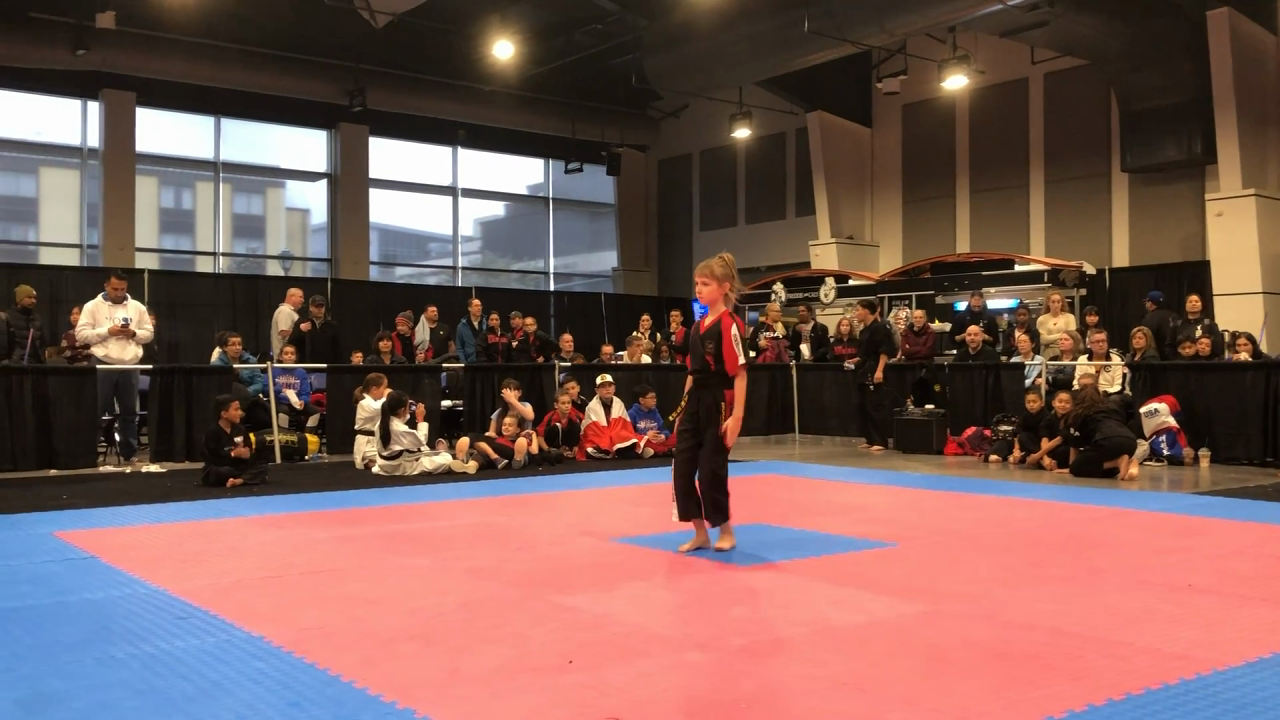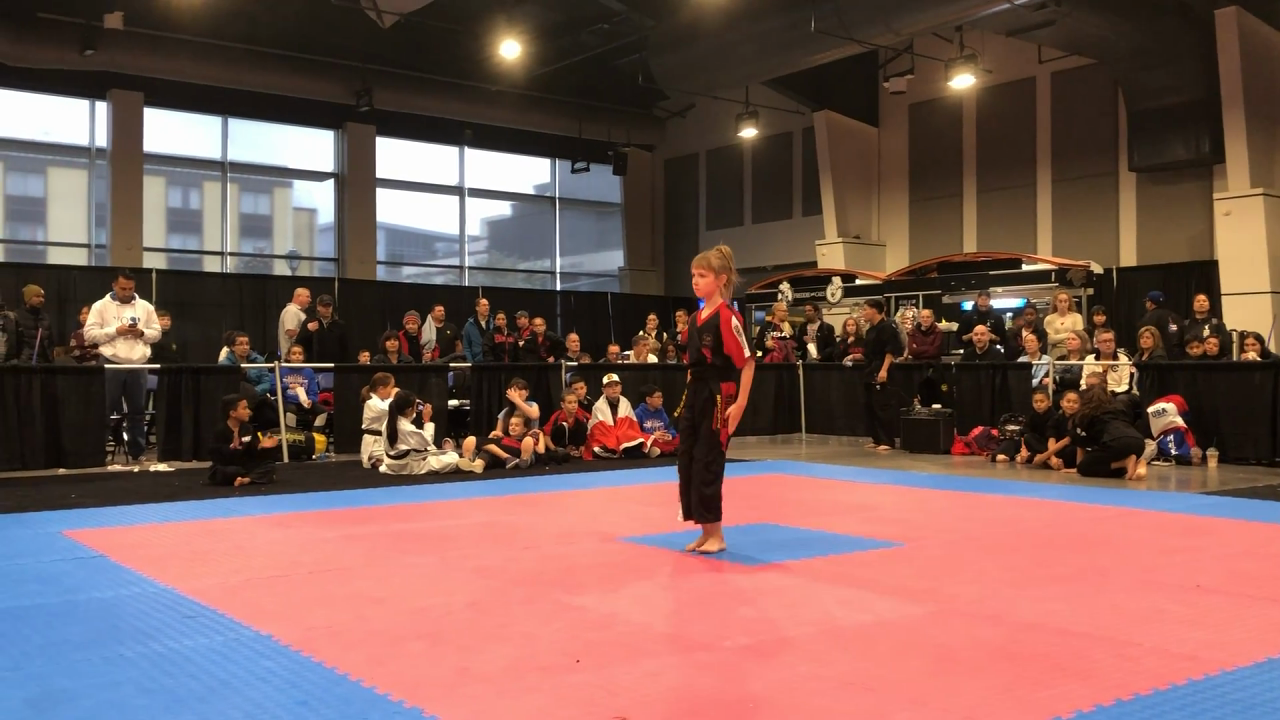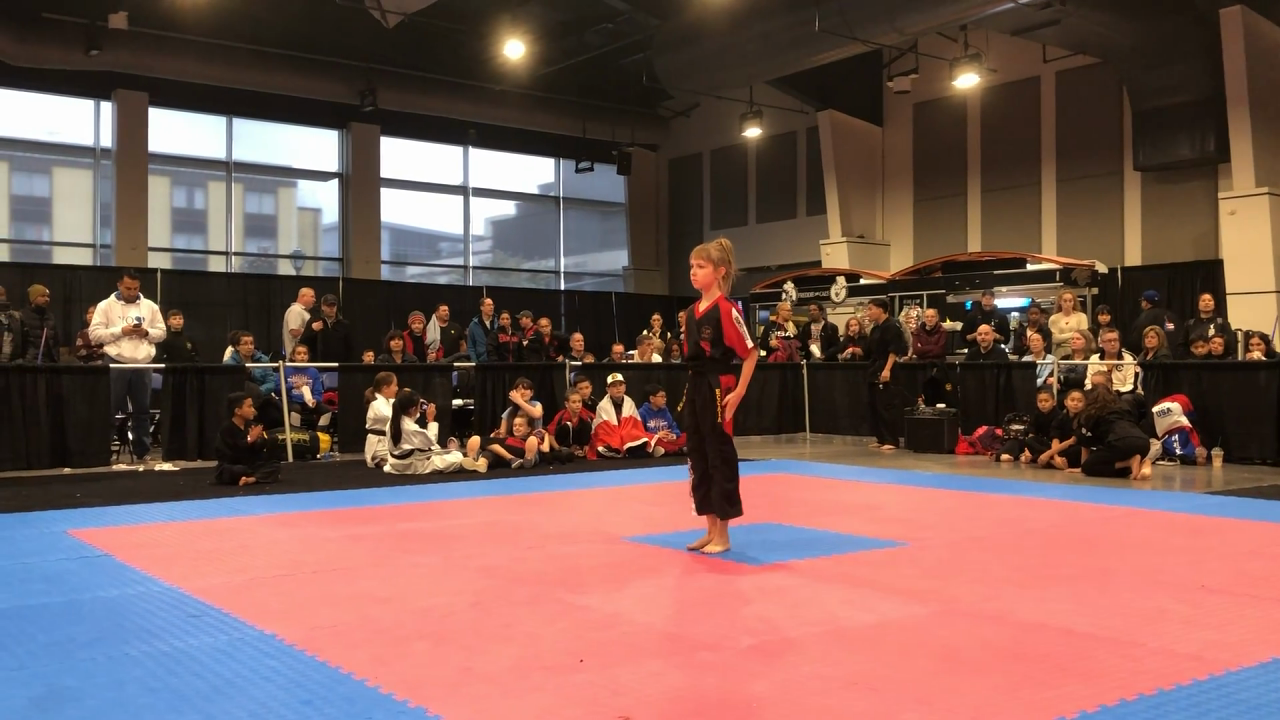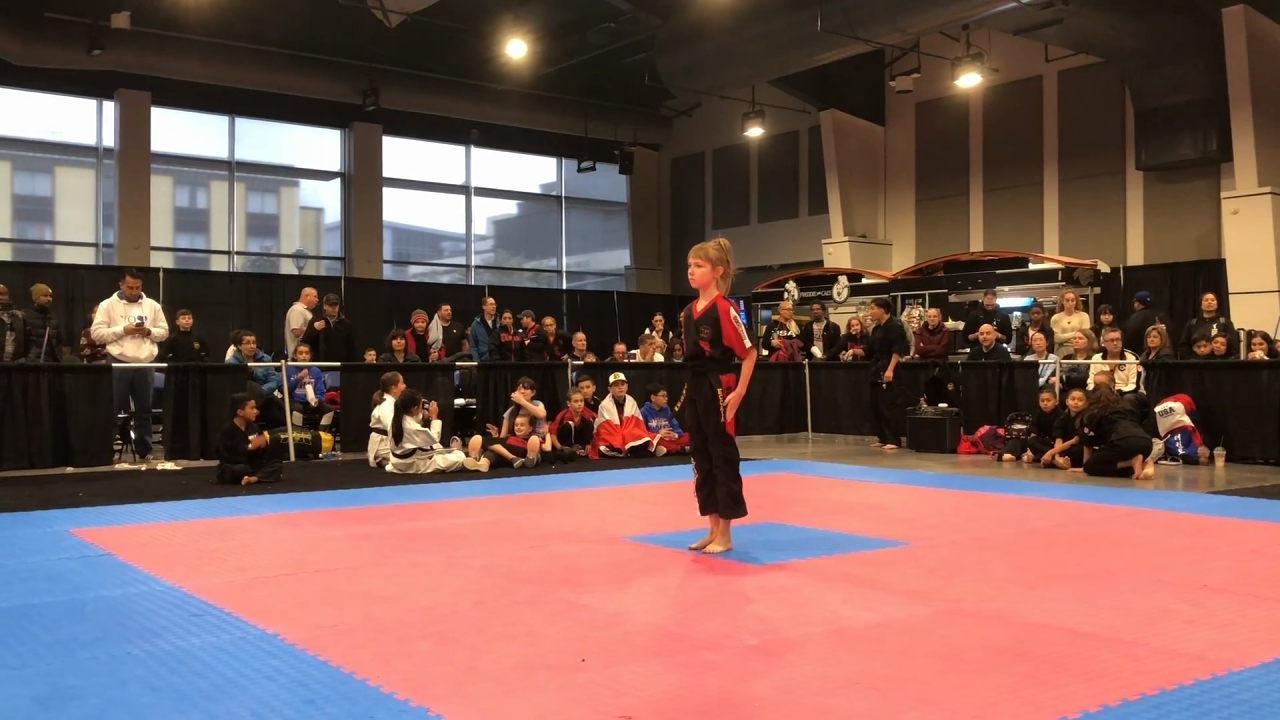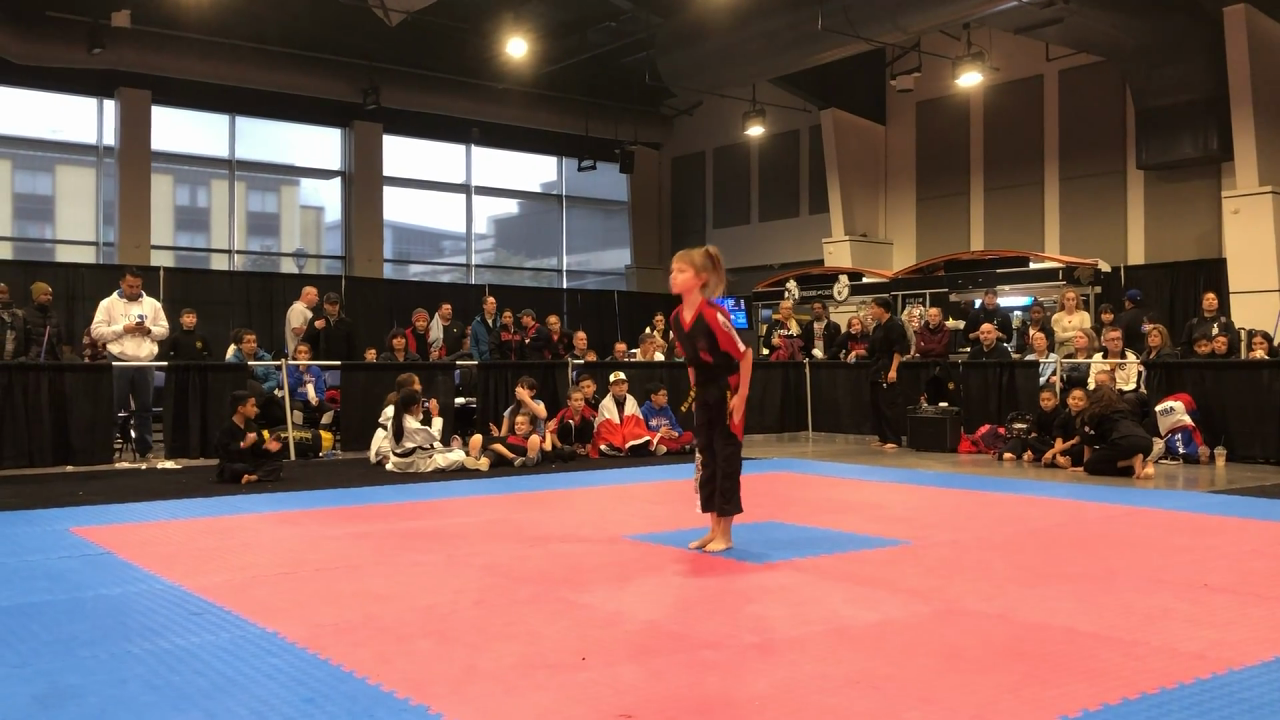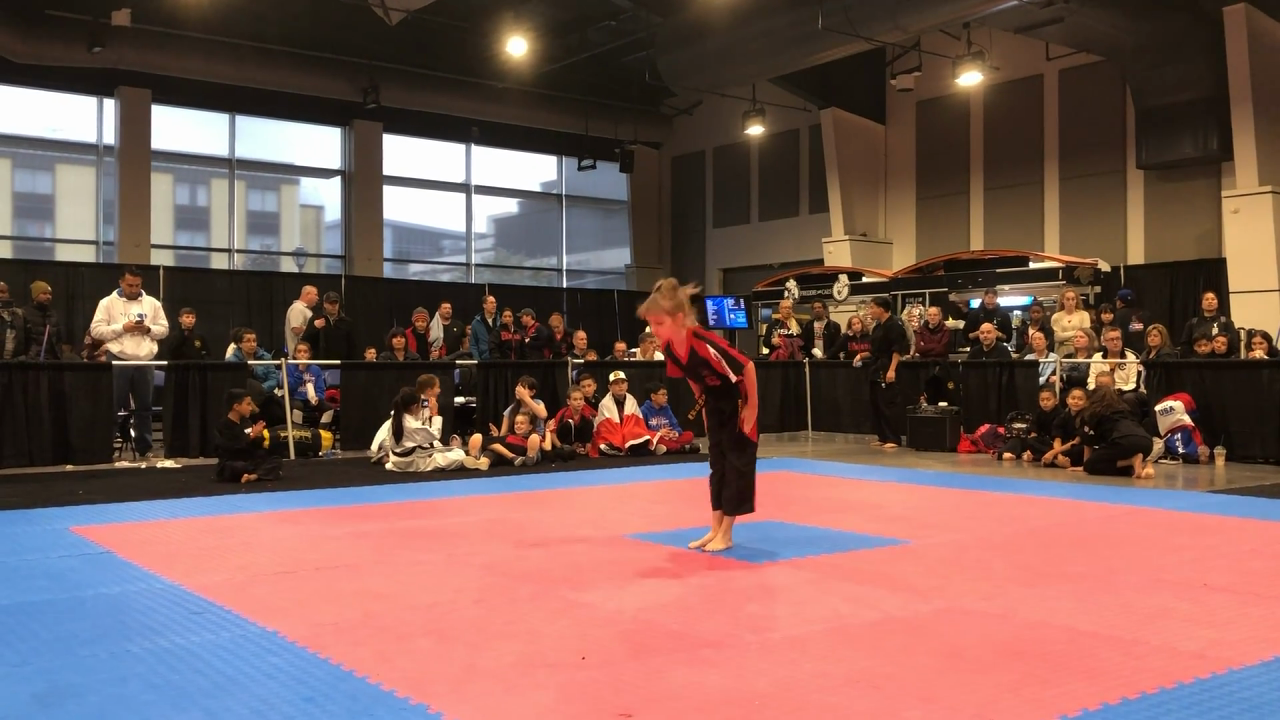
dt=0.2s
person 1, frame 1
left shoulder: (730, 325)
right shoulder: (698, 326)
left elbow: (739, 372)
left wrist: (737, 415)
right wrist: (683, 408)
left hip: (719, 401)
right hip: (695, 400)
left knee: (711, 469)
right knee: (682, 467)
left ankle: (725, 529)
right ankle: (699, 534)
person 1, frame 2
left shoulder: (728, 317)
right shoulder: (695, 319)
left elbow: (747, 363)
left wrist: (740, 403)
right wrist: (687, 400)
left hip: (718, 395)
right hip: (694, 393)
left knee: (706, 464)
right knee: (686, 464)
left ankle: (716, 535)
right ankle: (706, 532)
person 1, frame 3
left shoulder: (726, 309)
right shoulder: (692, 312)
left elbow: (751, 353)
left wrist: (738, 392)
right wrist: (693, 389)
left hip: (718, 389)
right hip: (695, 387)
left knee: (720, 459)
right knee: (698, 460)
left ankle: (722, 535)
right ankle: (711, 530)
person 1, frame 4
left shoulder: (724, 308)
right shoulder: (689, 311)
left elbow: (750, 352)
left wrist: (739, 392)
right wrist: (695, 387)
left hip: (719, 388)
right hip: (695, 386)
left knee: (723, 458)
right knee: (701, 459)
left ankle: (724, 535)
right ankle: (713, 531)
person 1, frame 5
left shoulder: (713, 314)
right shoulder: (677, 317)
left elbow: (745, 354)
left wrist: (741, 395)
right wrist: (696, 391)
left hip: (725, 390)
right hip: (703, 390)
left knee: (726, 458)
right knee: (707, 458)
left ankle: (725, 534)
right ankle: (714, 530)
person 1, frame 6
left shoulder: (705, 343)
right shoulder: (669, 347)
left elbow: (747, 367)
left wrist: (752, 406)
right wrist: (704, 404)
left hip: (738, 400)
right hip: (714, 401)
left knee: (739, 462)
right knee: (719, 462)
left ankle: (725, 533)
right ankle: (715, 529)
person 2, frame 1
left shoulder: (137, 307)
right shoulder: (92, 306)
left elbow: (149, 333)
right elbow: (81, 334)
left wrist: (134, 333)
right wrist: (107, 331)
left hip: (129, 366)
right hip: (103, 365)
left knee: (129, 411)
right knee: (98, 411)
left ankle: (129, 452)
person 2, frame 2
left shoulder: (145, 307)
right shoulder: (101, 306)
left elbow: (157, 333)
right elbow: (89, 334)
left wrist: (142, 333)
right wrist: (115, 331)
left hip: (138, 365)
right hip: (111, 364)
left knee: (137, 411)
right knee: (106, 410)
left ankle: (138, 451)
person 2, frame 3
left shoulder: (150, 307)
right shoulder: (105, 306)
left elbow: (161, 333)
right elbow: (94, 334)
left wrist: (146, 333)
right wrist: (120, 331)
left hip: (142, 365)
right hip: (116, 364)
left knee: (142, 410)
right knee: (111, 410)
left ankle: (142, 451)
person 2, frame 4
left shoulder: (152, 305)
right shoulder: (107, 305)
left elbow: (164, 332)
right elbow: (97, 333)
left wrist: (149, 331)
right wrist: (122, 330)
left hip: (145, 364)
right hip: (118, 363)
left knee: (144, 409)
right knee: (114, 409)
left ankle: (145, 450)
person 2, frame 5
left shoulder: (153, 304)
right shoulder: (108, 304)
left elbow: (164, 330)
right elbow: (97, 331)
left wrist: (149, 330)
right wrist: (122, 329)
left hip: (145, 363)
right hip: (118, 362)
left knee: (144, 408)
right knee: (114, 408)
left ankle: (145, 449)
person 2, frame 6
left shoulder: (152, 303)
right shoulder: (107, 303)
left elbow: (164, 329)
right elbow: (96, 330)
left wrist: (148, 329)
right wrist: (122, 328)
left hip: (145, 362)
right hip: (118, 361)
left knee: (144, 407)
right knee: (114, 407)
left ankle: (145, 448)
